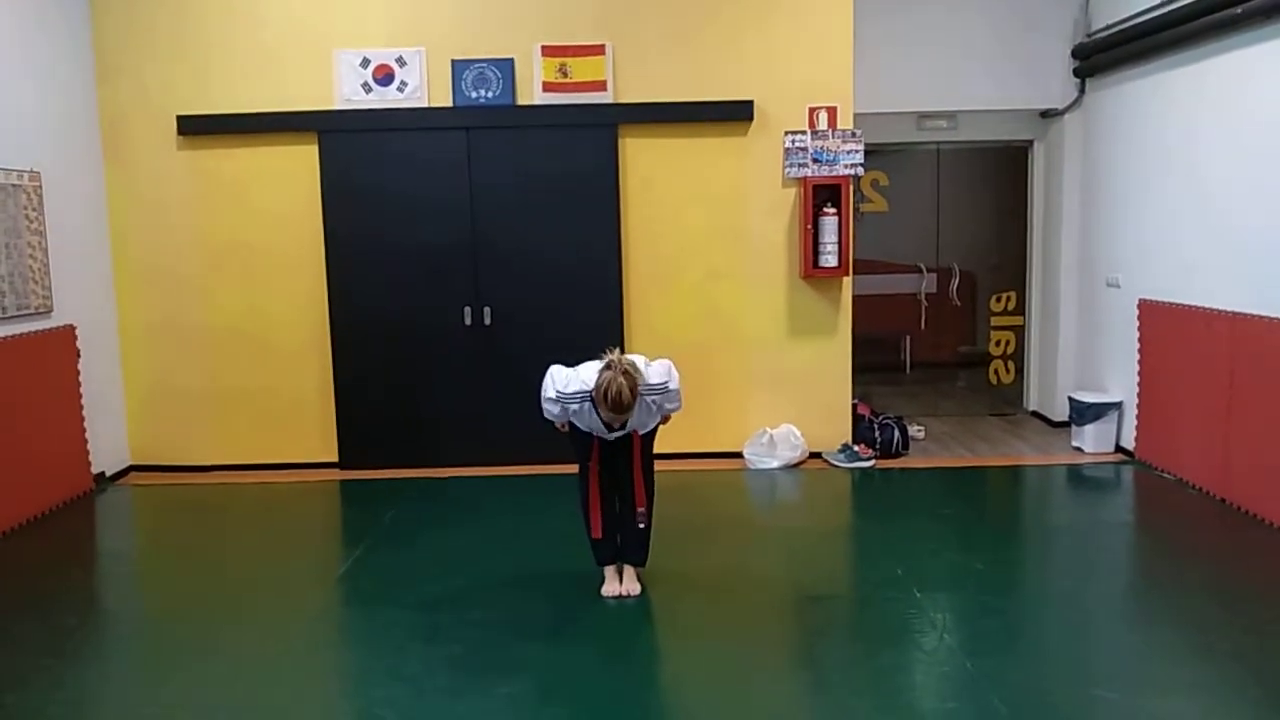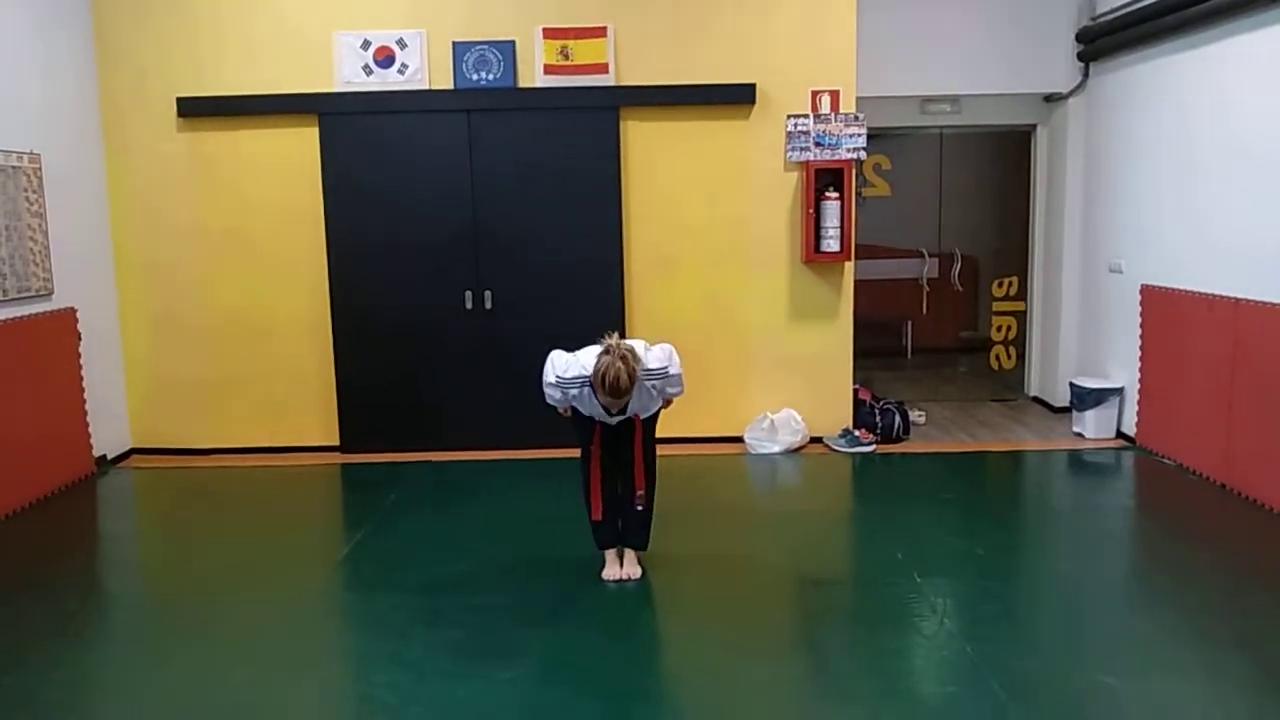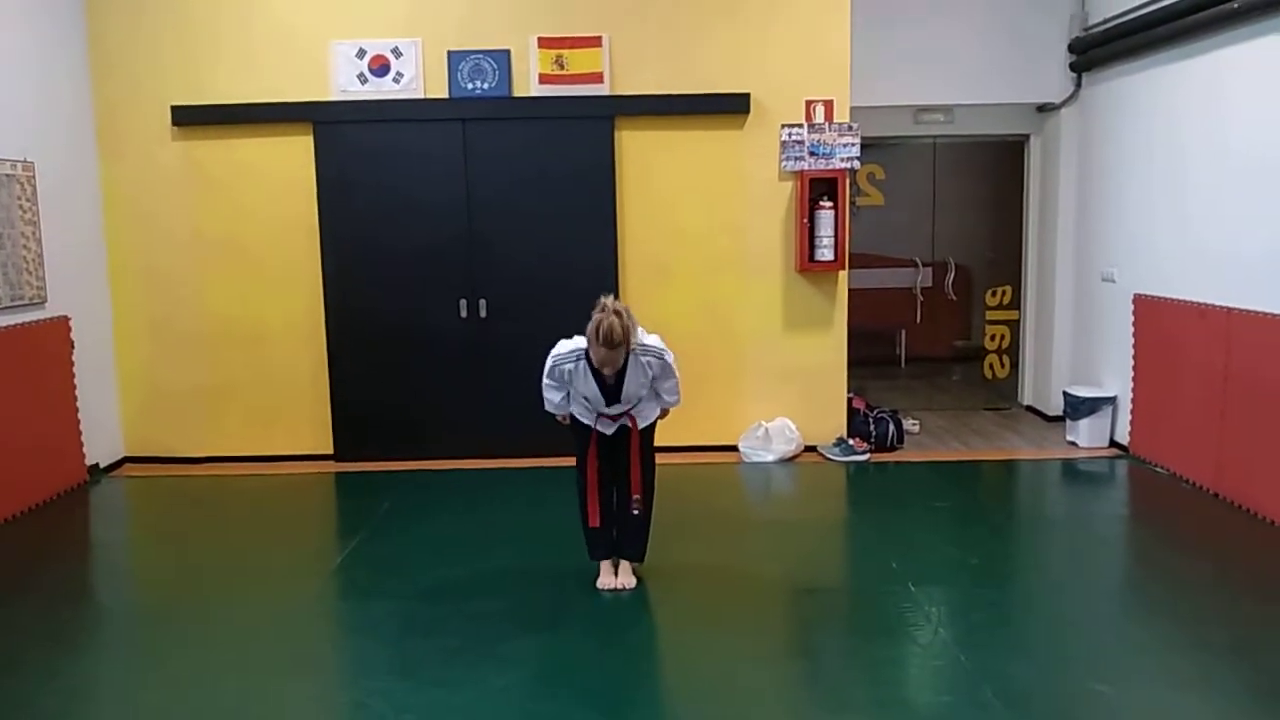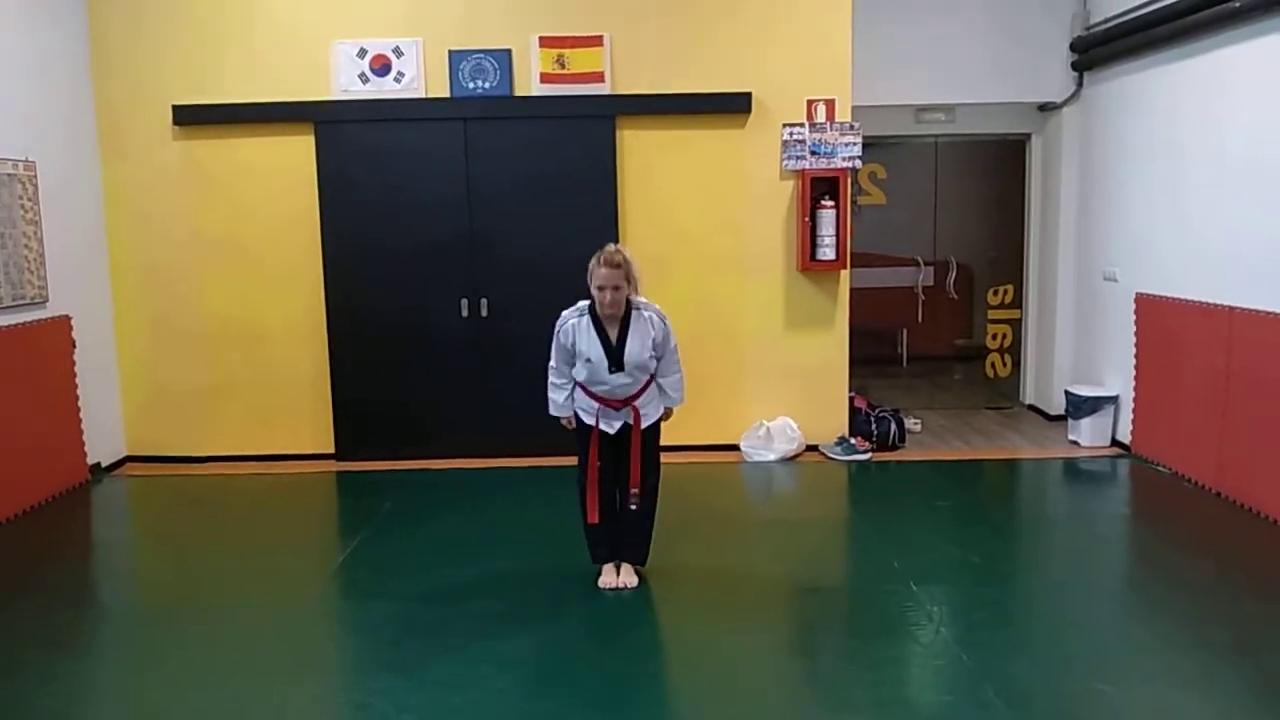
dt=0.3s
person 1, frame 1
left shoulder: (653, 386)
right shoulder: (573, 390)
left elbow: (669, 372)
right elbow: (551, 377)
left wrist: (667, 410)
right wrist: (558, 417)
left knee: (636, 488)
right knee: (596, 489)
left ankle: (630, 566)
right ankle: (609, 568)
person 1, frame 2
left shoulder: (653, 369)
right shoulder: (571, 376)
left elbow: (670, 356)
right elbow: (553, 362)
left wrist: (668, 395)
right wrist: (562, 403)
left knee: (638, 472)
right knee: (598, 473)
left ankle: (631, 551)
right ankle: (610, 551)
person 1, frame 3
left shoulder: (650, 354)
right shoulder: (566, 359)
left elbow: (666, 377)
right elbow: (552, 383)
left wrist: (666, 404)
right wrist: (560, 410)
left hip: (636, 419)
right hip: (589, 420)
left knee: (636, 485)
right knee: (594, 487)
left ankle: (627, 560)
right ankle: (605, 561)
person 1, frame 4
left shoulder: (651, 319)
right shoulder: (571, 323)
left elbow: (668, 363)
right elbow: (559, 370)
left wrist: (669, 401)
right wrist: (563, 408)
left hip: (641, 413)
right hip: (592, 414)
left knee: (639, 488)
right knee: (597, 489)
left ankle: (629, 562)
right ankle: (607, 562)
